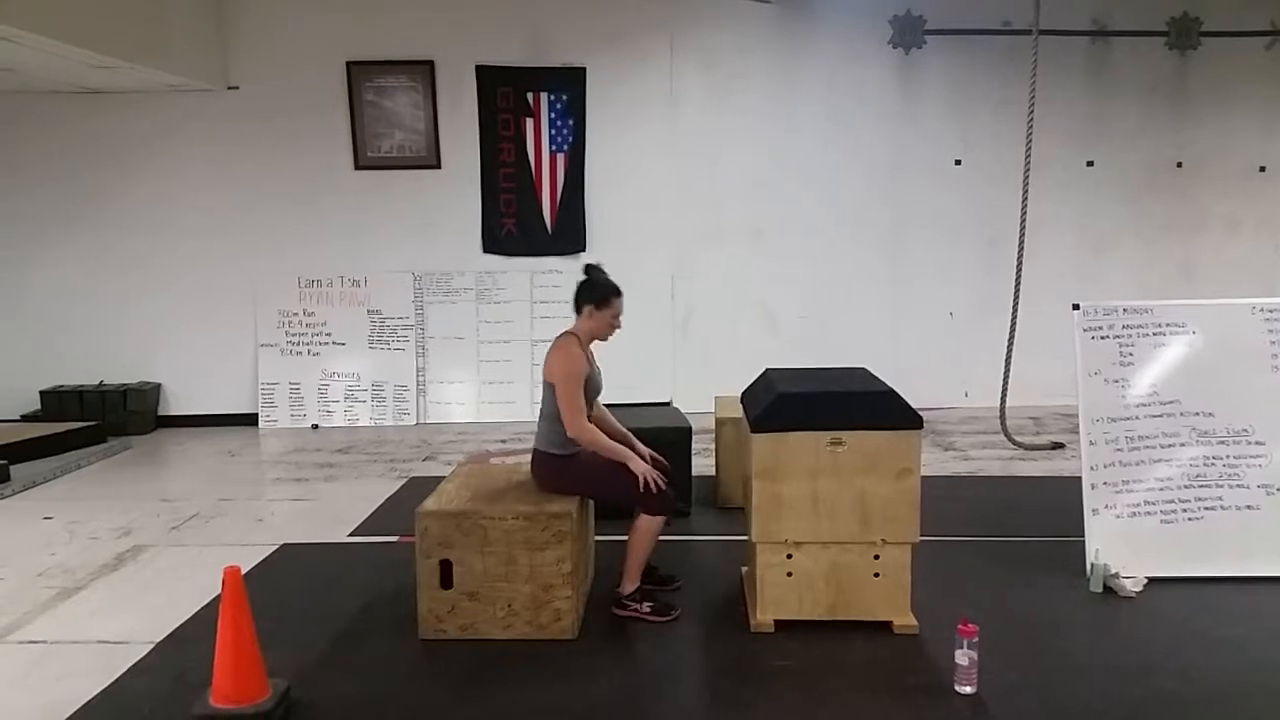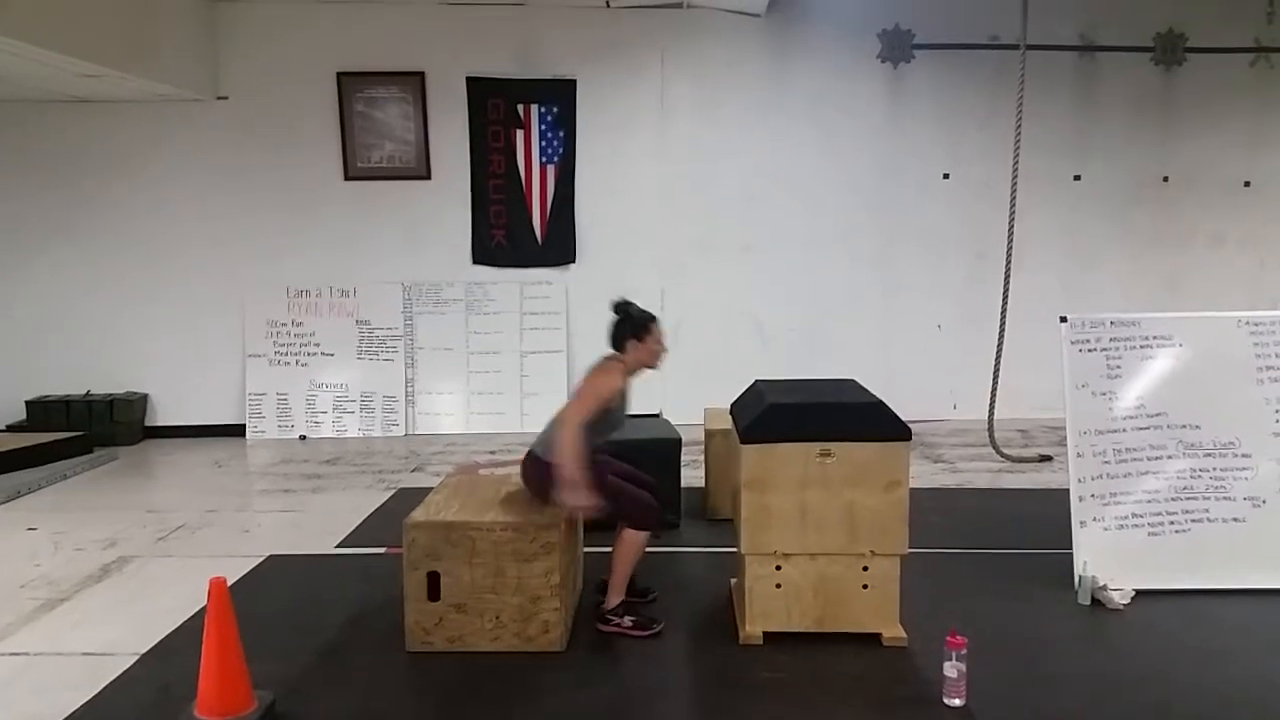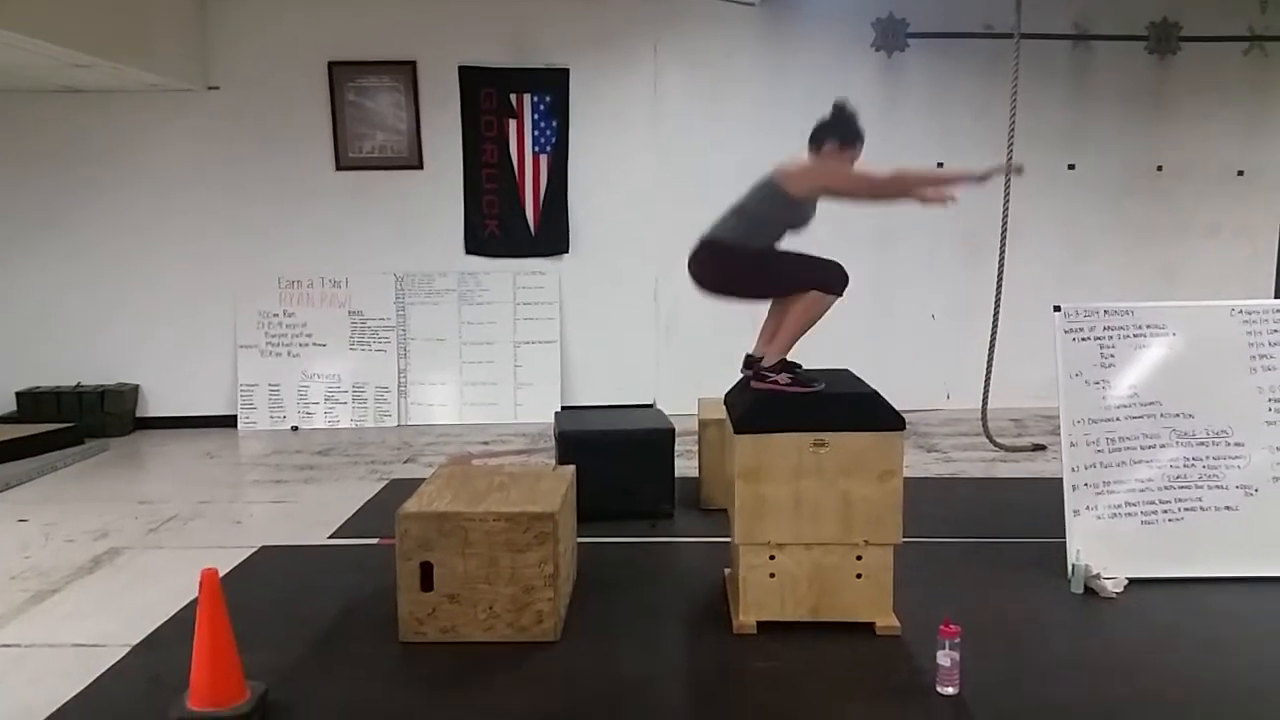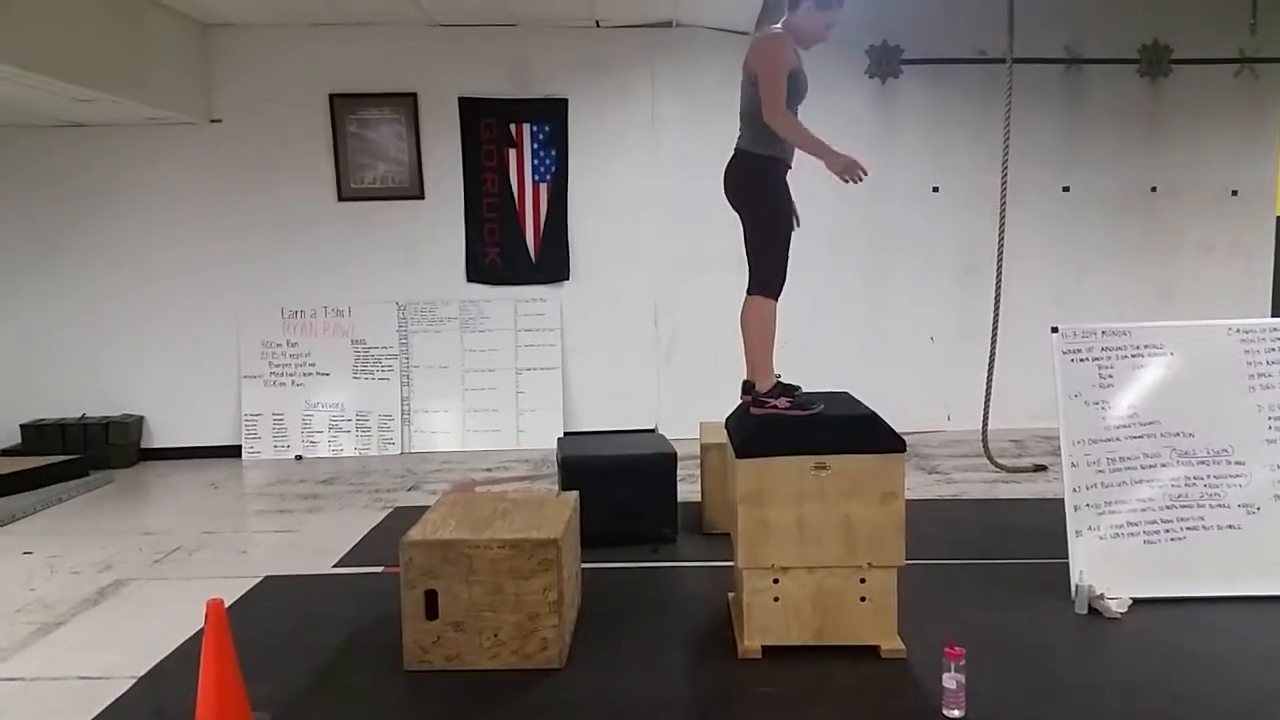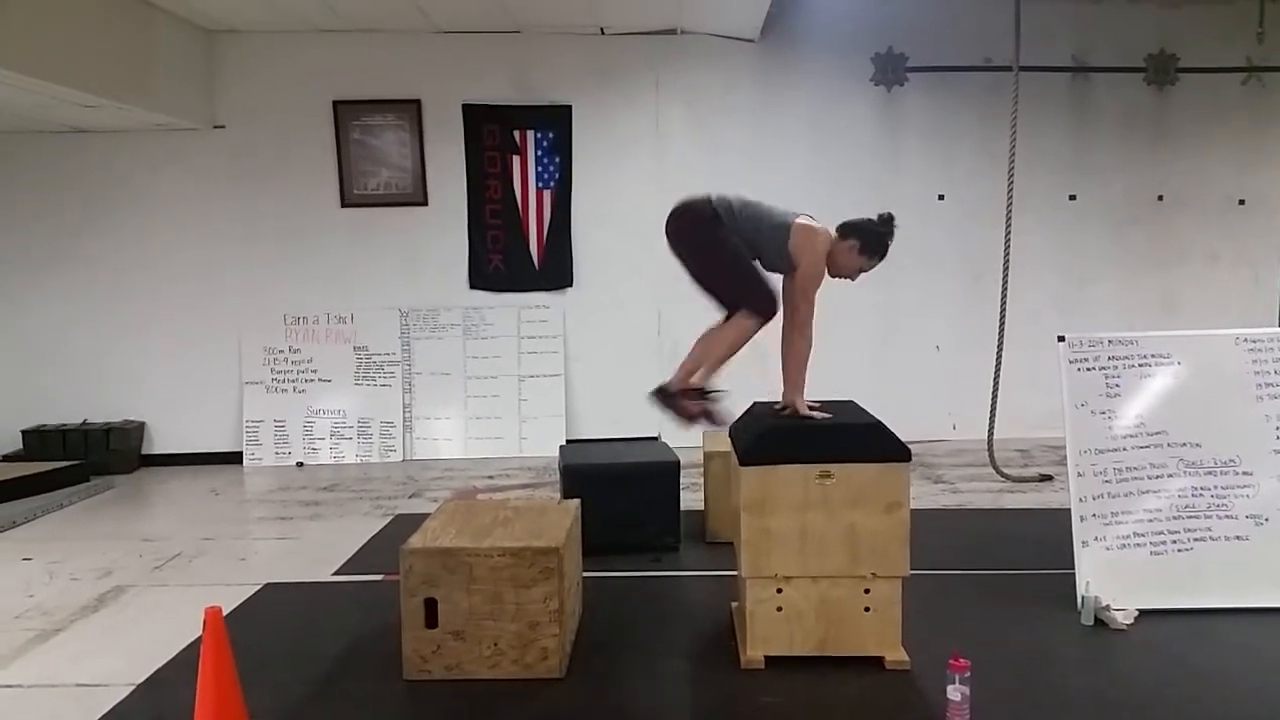
dt=1s
person 1, frame 1
left shoulder: (580, 347)
right shoulder: (568, 353)
left elbow: (592, 409)
right elbow: (578, 428)
left wrist: (635, 445)
right wrist: (630, 458)
left hip: (572, 452)
right hip: (558, 461)
left knee: (658, 472)
right knee: (658, 497)
left ankle: (638, 567)
right ankle: (628, 595)
person 1, frame 2
left shoulder: (616, 370)
right shoulder: (610, 379)
right elbow: (568, 425)
right wrist: (572, 486)
left hip: (560, 460)
right hip: (548, 469)
left knee: (649, 491)
right knee: (647, 512)
left ankle: (616, 583)
right ankle: (613, 609)
person 1, frame 3
left shoulder: (812, 173)
right shoulder: (818, 174)
left elbow: (865, 190)
right elbow: (891, 183)
left wrist: (924, 195)
right wrist: (971, 176)
left hip: (722, 257)
right hip: (723, 263)
left knee: (807, 281)
right knee: (831, 279)
left ankle: (760, 359)
right ankle: (767, 366)
person 1, frame 4
left shoulder: (781, 48)
right shoulder: (775, 43)
right elbow: (774, 115)
left wrist: (782, 195)
right wrist: (831, 155)
left hip: (759, 173)
right hip: (758, 172)
left knee: (765, 281)
right knee: (767, 281)
left ankle: (758, 382)
right ankle: (765, 390)
person 1, frame 5
left shoulder: (809, 240)
right shoulder: (816, 247)
left elbow: (794, 320)
right elbow: (801, 327)
left wrist: (790, 391)
right wrist: (796, 397)
left hip: (699, 222)
right hip: (699, 223)
left knee: (744, 312)
right knee: (760, 305)
left ankle: (679, 385)
right ankle: (690, 387)
